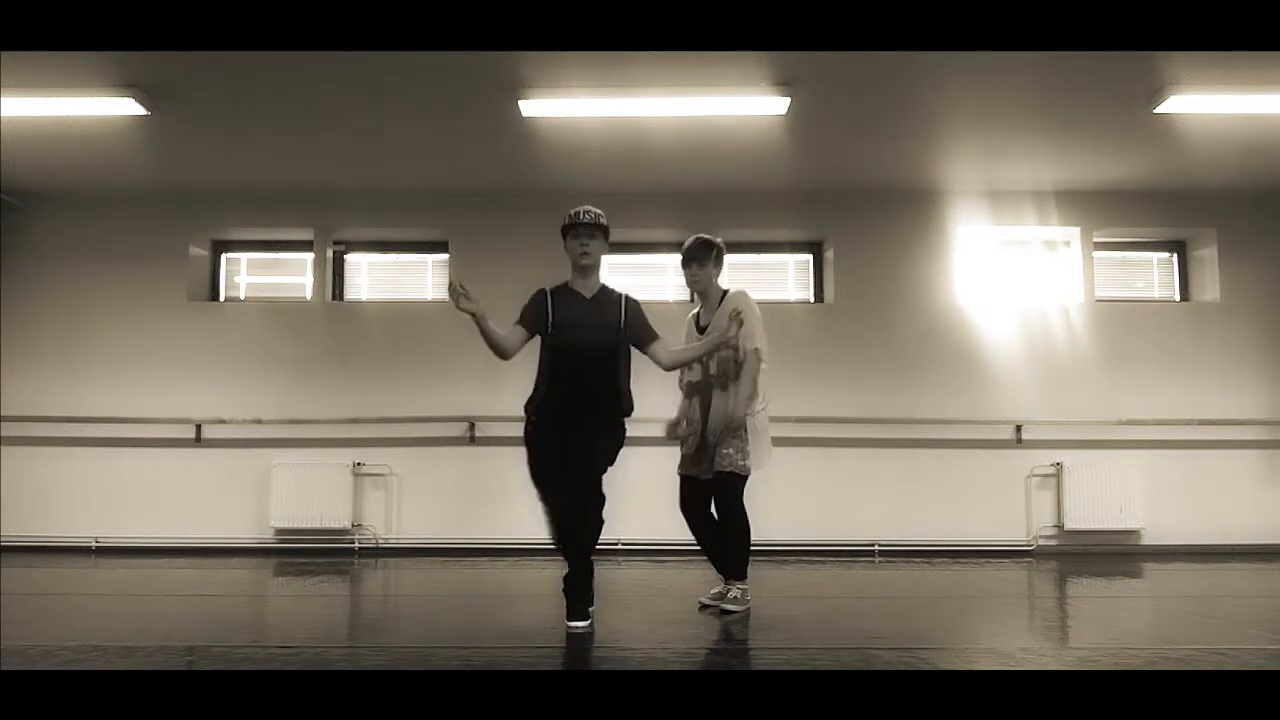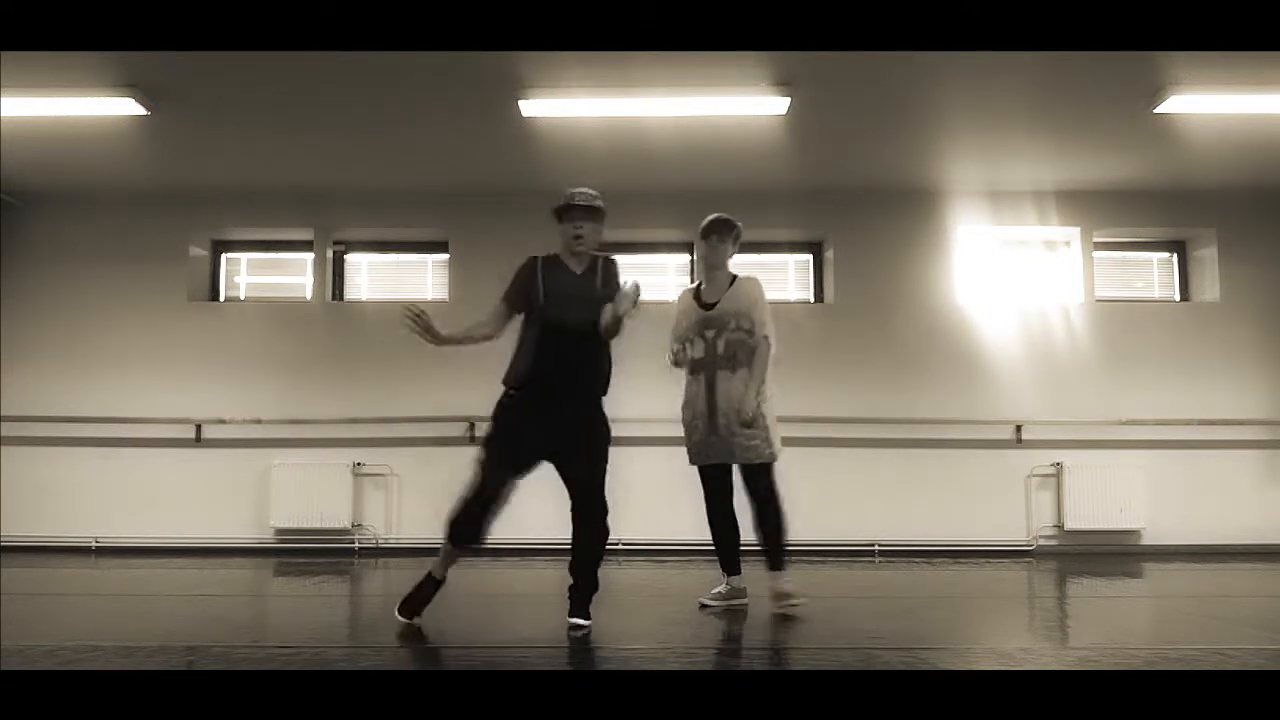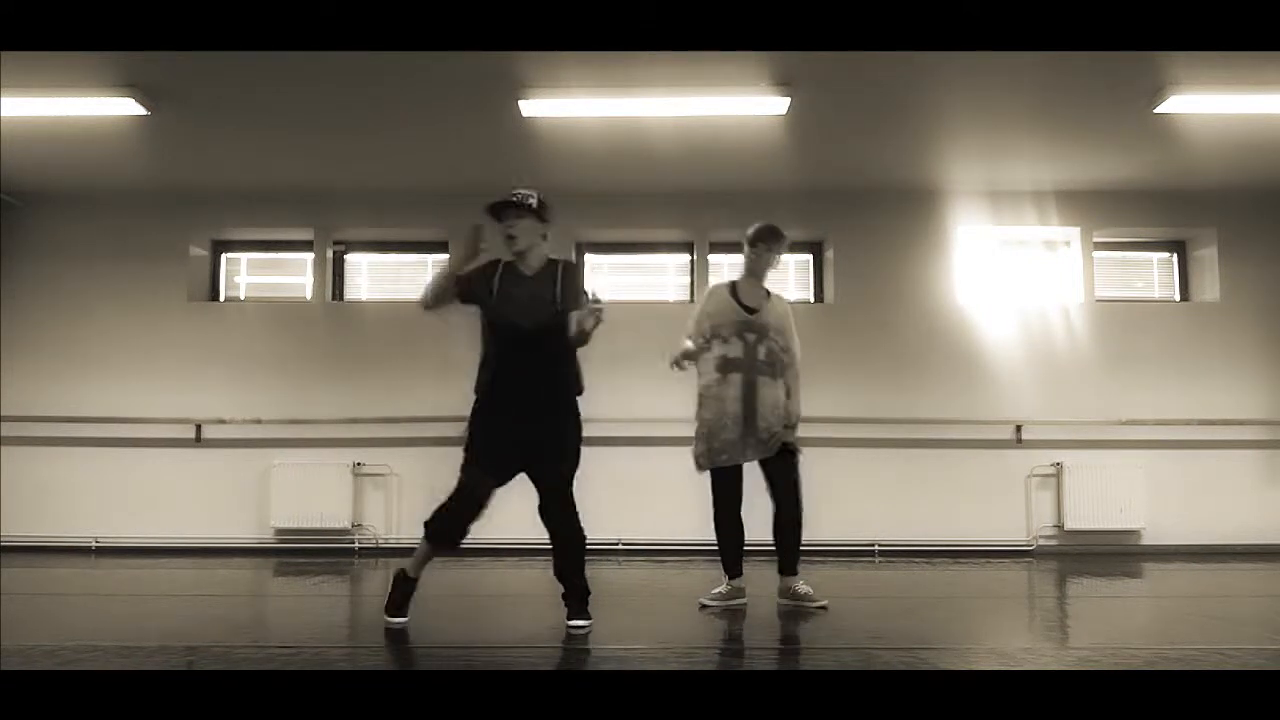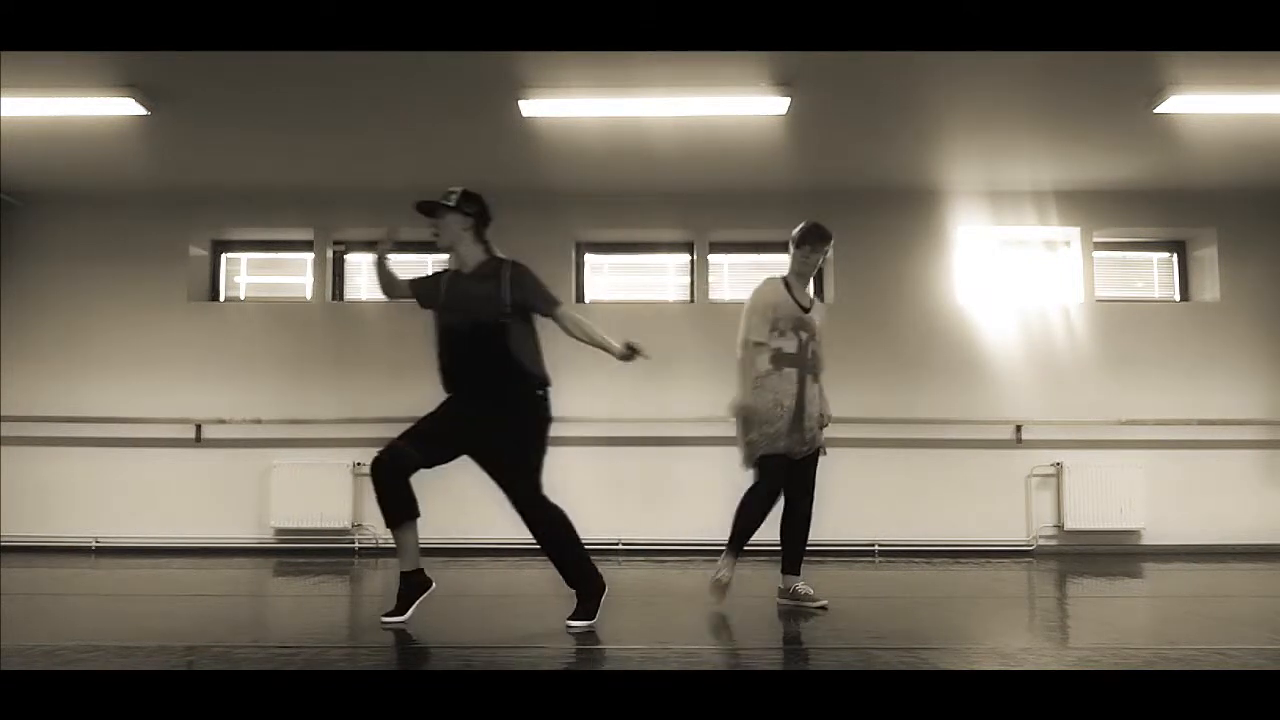
dt=0.5s
person 1, frame 1
left shoulder: (624, 306)
right shoulder: (546, 301)
left elbow: (665, 359)
right elbow: (507, 349)
left wrist: (717, 340)
right wrist: (478, 316)
left hip: (601, 424)
right hip: (549, 422)
left knee: (585, 494)
right knee: (564, 511)
left ankle: (579, 594)
right ankle: (579, 586)
person 1, frame 2
left shoulder: (607, 270)
right shoulder: (536, 270)
left elbow: (607, 329)
right elbow: (492, 325)
left wrist: (621, 313)
right wrist: (443, 337)
left hip: (582, 410)
right hip: (527, 404)
left knee: (591, 505)
right knee: (488, 490)
left ankle: (581, 600)
right ankle: (434, 578)
person 1, frame 3
left shoulder: (565, 274)
right shoulder: (492, 275)
left elbow: (577, 333)
right elbow: (430, 301)
left wrist: (590, 324)
right wrist: (461, 263)
left hip: (554, 412)
right hip: (497, 409)
left knee: (557, 504)
right knee: (470, 497)
left ankle: (576, 599)
right ankle: (408, 578)
person 1, frame 4
left shoulder: (512, 275)
right shoulder: (444, 283)
left elbow: (567, 319)
right elbow: (393, 291)
left wrist: (614, 347)
right wrist: (381, 256)
left hip: (516, 408)
right hip: (465, 406)
left knee: (528, 499)
right knee: (389, 465)
left ankle: (589, 590)
right ankle: (412, 577)
person 2, frame 1
left shoulder: (739, 302)
right shoulder: (692, 320)
left elbow: (755, 354)
left wrist: (741, 401)
right wrist: (680, 417)
left hip: (737, 420)
right hip: (700, 424)
left knee: (728, 498)
right knee: (692, 503)
left ankle: (740, 585)
right ankle: (728, 578)
person 2, frame 2
left shoulder: (749, 288)
right shoulder: (686, 299)
left elbow: (764, 344)
right elbow: (679, 351)
left wrist: (751, 395)
right wrist: (677, 356)
left hip: (744, 406)
right hip: (702, 409)
left knee: (761, 488)
right knee: (716, 497)
left ankle: (779, 577)
right ankle: (733, 582)
person 2, frame 3
left shoulder: (779, 307)
right shoulder: (716, 296)
left elbow: (790, 359)
right elbow: (694, 342)
left wrist: (793, 402)
right wrist: (686, 352)
left hip: (770, 413)
right hip: (722, 411)
left knee: (788, 493)
right knee: (727, 497)
left ankle: (789, 581)
right ankle: (733, 583)
person 2, frame 4
left shoulder: (816, 307)
right shoulder: (769, 290)
right elbow: (750, 343)
left wrist: (822, 402)
right wrist: (744, 391)
left hip: (804, 410)
right hip: (768, 403)
left knee: (802, 495)
right knee: (769, 483)
left ankle: (791, 581)
right ankle: (730, 557)
